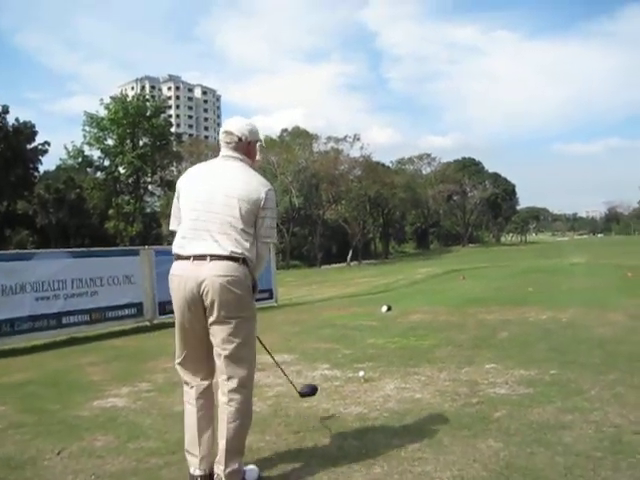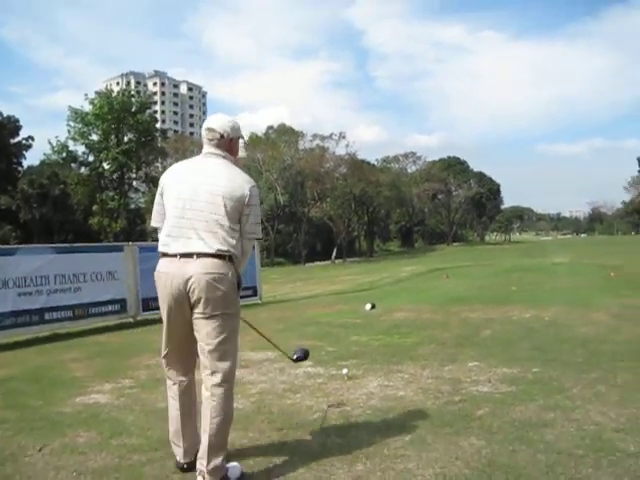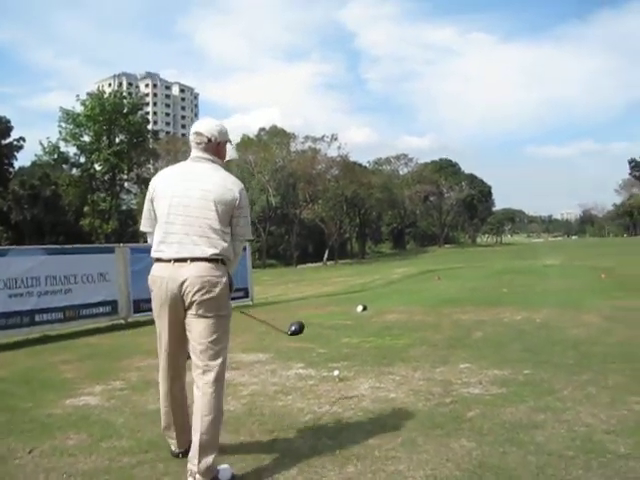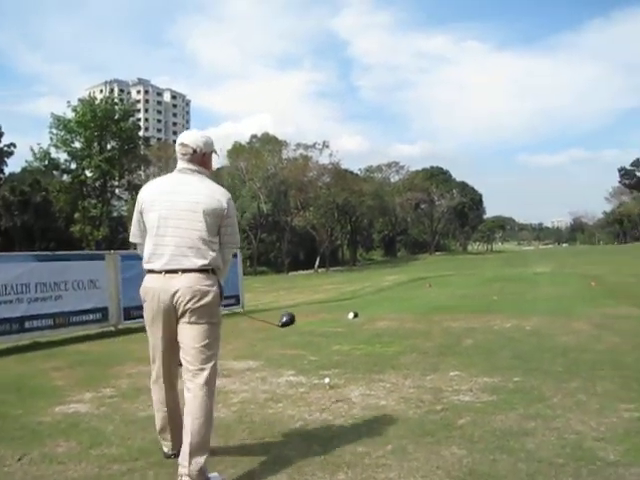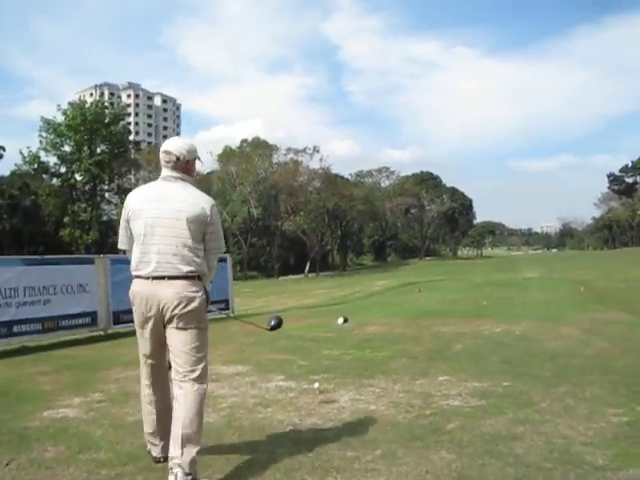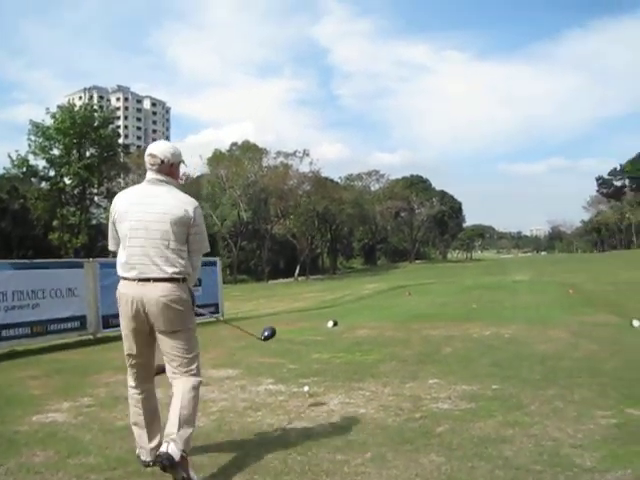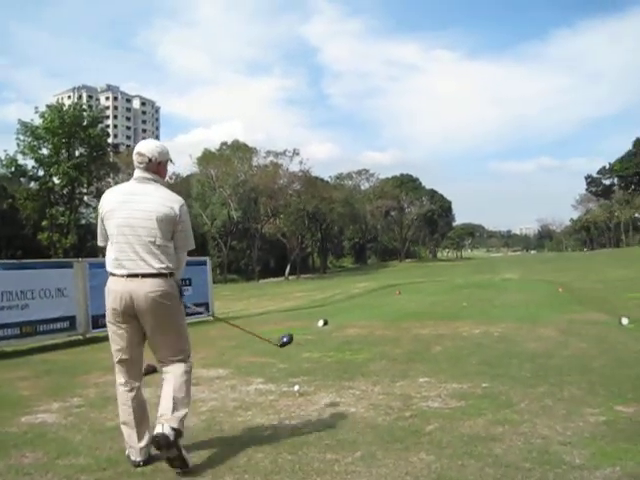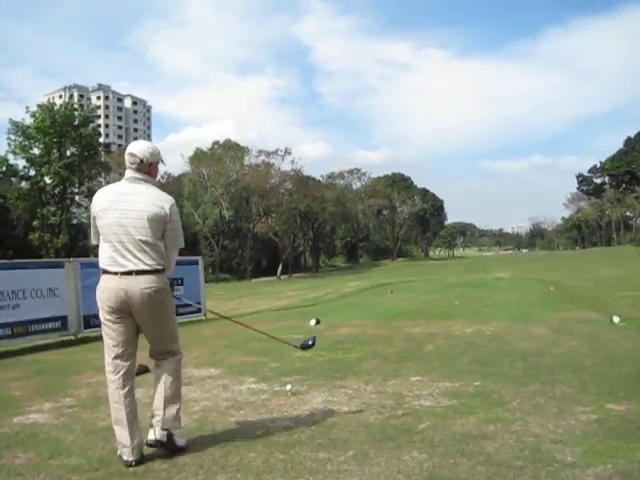
dt=0.1s
person 1, frame 1
left shoulder: (190, 175)
right shoulder: (260, 186)
left elbow: (176, 229)
right elbow: (263, 247)
right wrist: (248, 282)
left hip: (182, 272)
right hip: (228, 275)
left knee: (194, 375)
right knee: (234, 378)
person 1, frame 2
left shoulder: (172, 173)
right shoulder: (243, 183)
left elbow: (159, 227)
right elbow: (247, 241)
right wrist: (232, 274)
left hip: (169, 270)
right hip: (214, 272)
left knee: (177, 368)
right knee: (217, 373)
left ankle: (185, 450)
person 1, frame 3
left shoulder: (161, 178)
right shoulder: (233, 186)
left elbow: (150, 232)
right elbow: (238, 242)
left hip: (163, 273)
right hip: (207, 275)
left knee: (170, 366)
right knee: (208, 372)
left ankle: (179, 441)
person 1, frame 4
left shoulder: (149, 190)
right shoulder: (219, 196)
left elbow: (139, 242)
right elbow: (227, 249)
left hip: (155, 284)
right hip: (198, 285)
left knee: (163, 371)
right knee: (199, 378)
left ankle: (170, 443)
person 1, frame 5
left shoulder: (135, 197)
right shoulder: (203, 202)
left elbow: (127, 248)
right elbow: (213, 255)
left hip: (143, 289)
right hip: (184, 291)
left knee: (152, 374)
right knee: (189, 380)
left ankle: (159, 446)
person 1, frame 6
left shoulder: (121, 200)
right shoulder: (187, 205)
left elbow: (116, 248)
right elbow: (196, 257)
left hip: (129, 290)
right hip: (169, 292)
left knee: (139, 374)
right knee: (184, 373)
left ankle: (148, 448)
right ankle: (173, 446)
person 1, frame 7
left shoulder: (109, 197)
right shoulder: (173, 202)
left elbow: (105, 243)
right elbow: (182, 253)
left hip: (118, 287)
right hip: (158, 287)
left knee: (126, 371)
right knee: (176, 361)
left ankle: (136, 447)
right ankle: (167, 429)
person 1, frame 8
left shoulder: (101, 198)
right shoulder: (164, 202)
left elbow: (99, 241)
right elbow: (172, 251)
left hip: (111, 284)
right hip: (151, 284)
left knee: (118, 367)
right knee: (167, 356)
left ankle: (129, 448)
right ankle: (163, 430)
